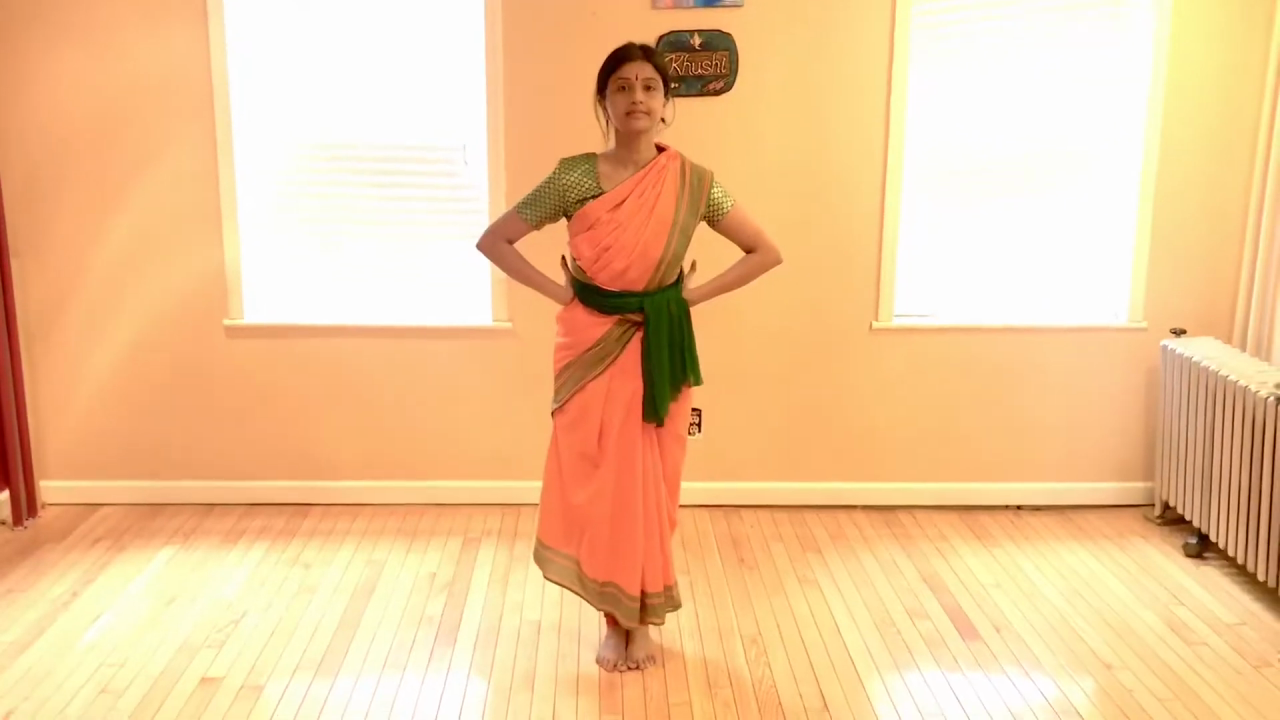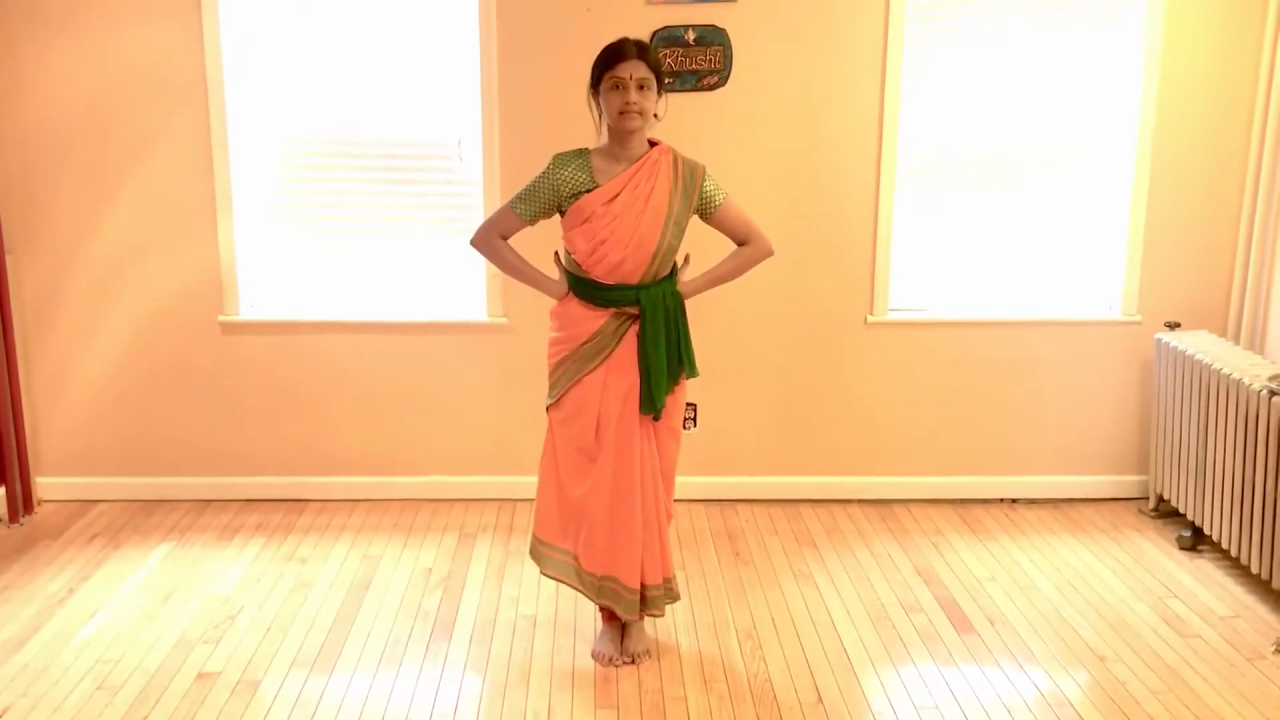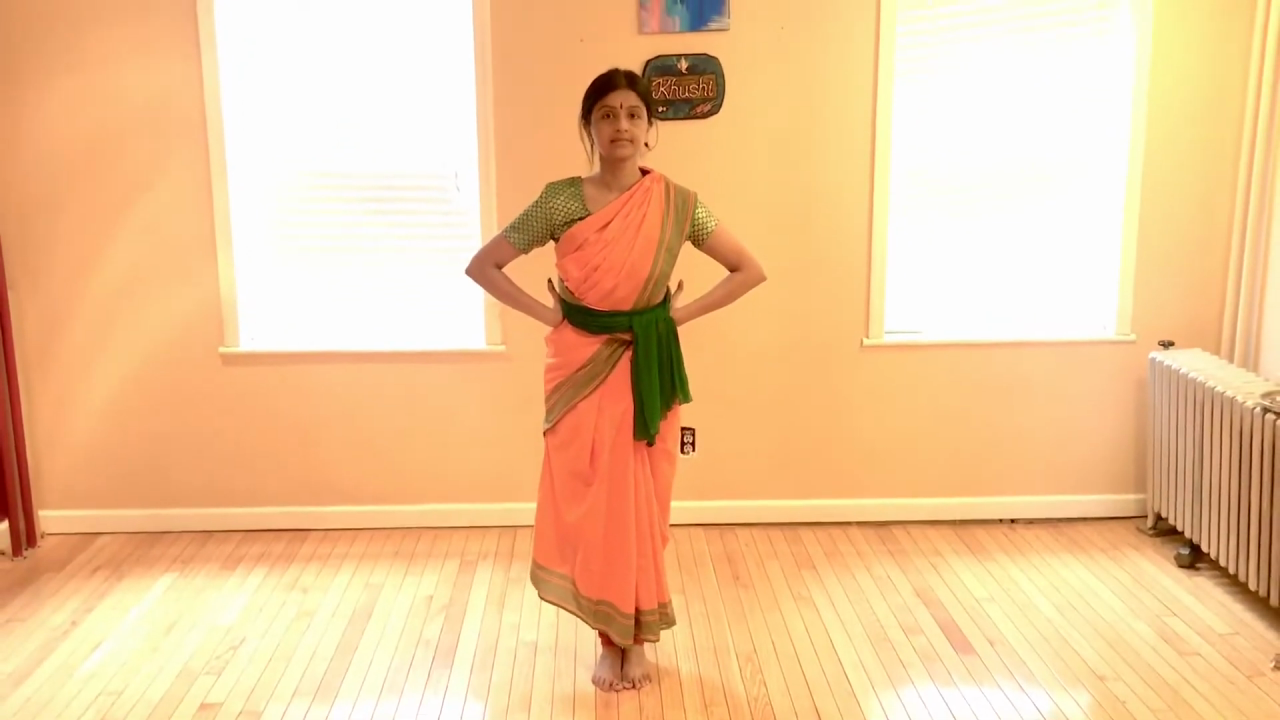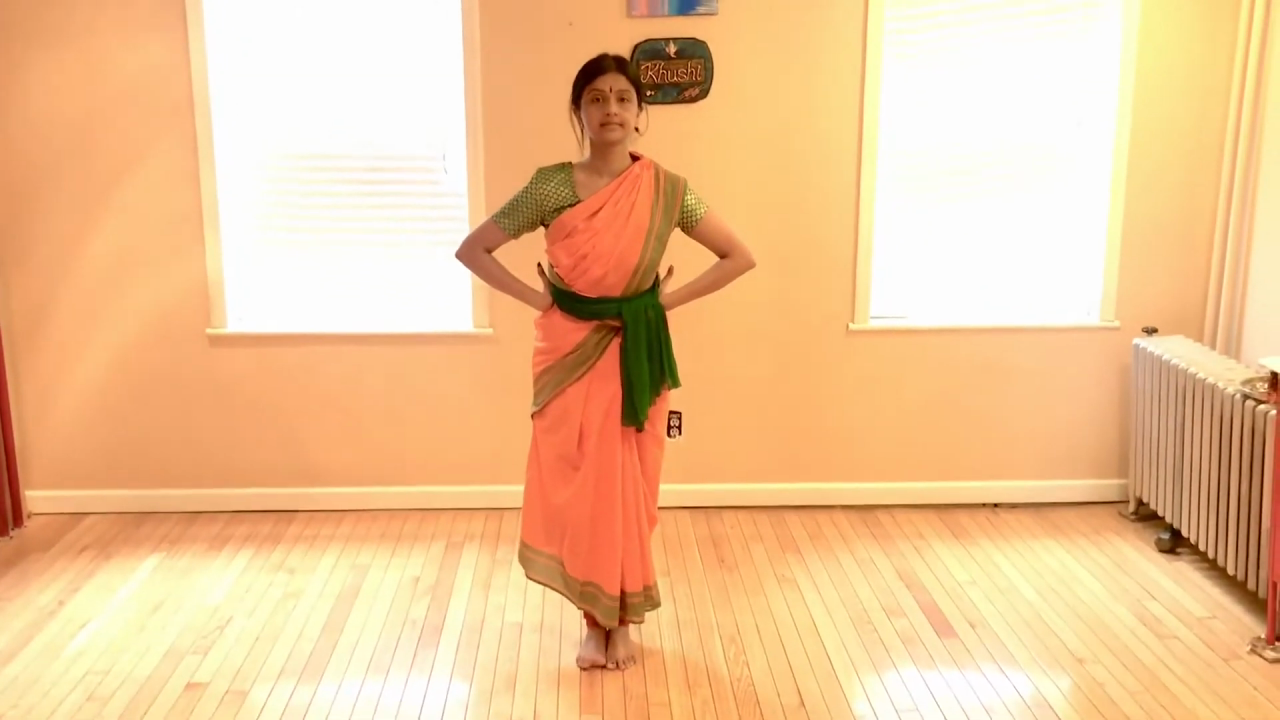
dt=1s
person 1, frame 1
left shoulder: (692, 182)
right shoulder: (573, 177)
left elbow: (766, 252)
right elbow: (492, 240)
left wrist: (695, 293)
right wrist: (559, 291)
left hip: (657, 349)
right hip: (591, 346)
left knee: (649, 483)
right knee: (597, 482)
left ankle: (642, 618)
right ankle: (612, 619)
person 1, frame 2
left shoulder: (686, 176)
right shoulder: (568, 172)
left elbow: (758, 244)
right elbow: (487, 236)
left wrist: (690, 287)
right wrist: (554, 286)
left hip: (653, 343)
right hip: (586, 341)
left knee: (645, 477)
right knee: (592, 476)
left ankle: (638, 611)
right ankle: (609, 612)
person 1, frame 3
left shoulder: (677, 203)
right shoulder: (560, 200)
left elbow: (749, 269)
right elbow: (482, 265)
left wrist: (681, 312)
right wrist: (548, 313)
left hip: (647, 370)
right hip: (581, 367)
left knee: (641, 503)
right knee: (590, 502)
left ankle: (638, 637)
right ankle: (608, 639)
person 1, frame 4
left shoulder: (666, 190)
right shoulder: (550, 187)
left elbow: (739, 257)
right elbow: (471, 250)
left wrist: (670, 299)
right wrist: (537, 298)
left hip: (635, 355)
right hip: (569, 353)
left knee: (629, 487)
right knee: (577, 487)
left ankle: (624, 619)
right ankle: (593, 620)
